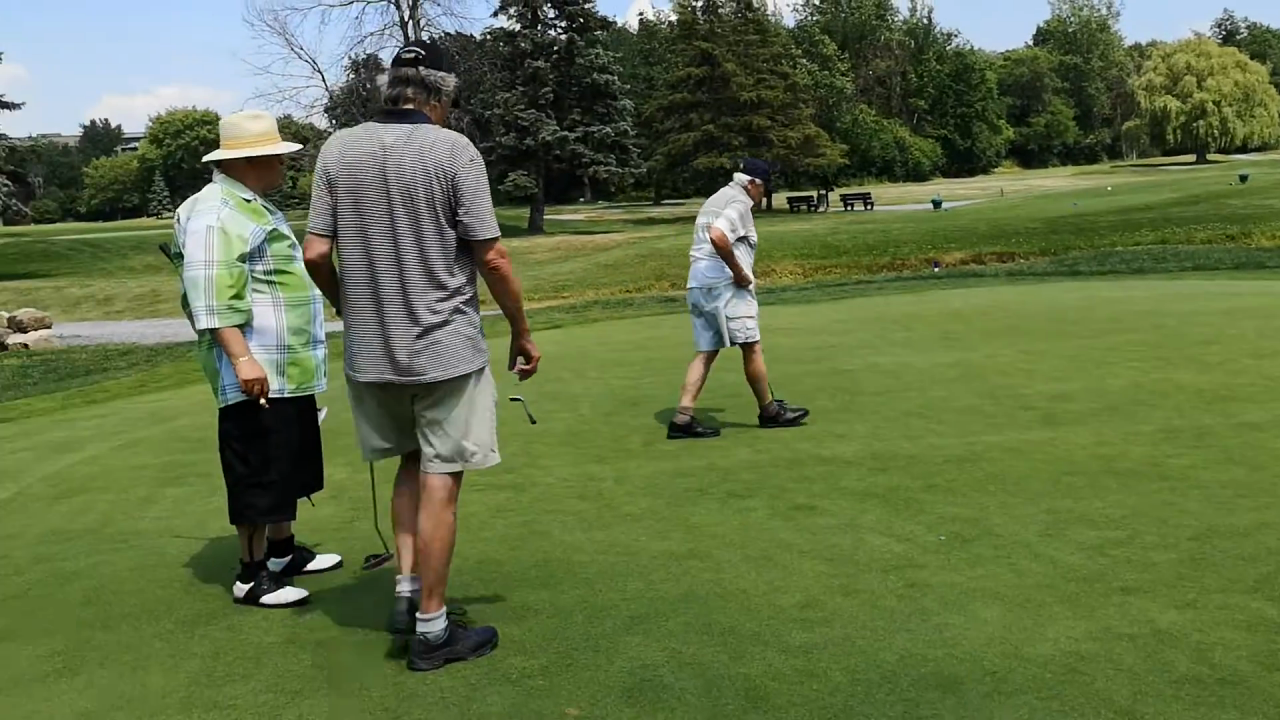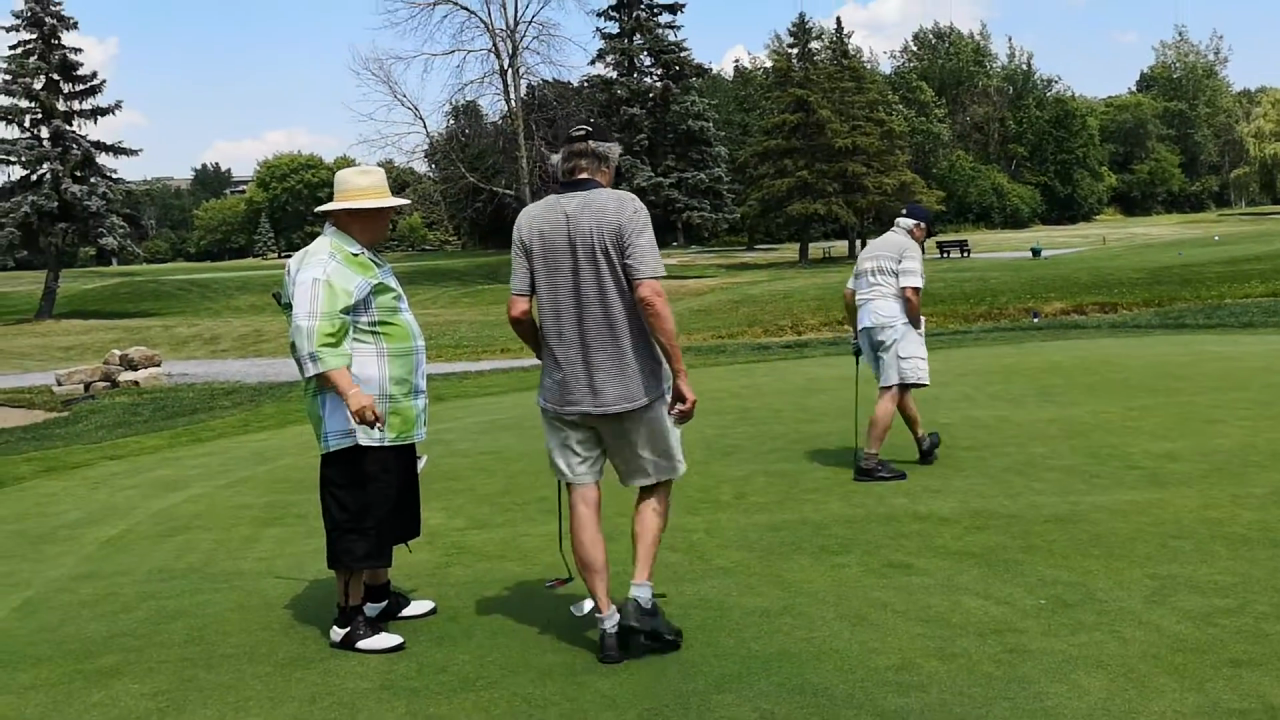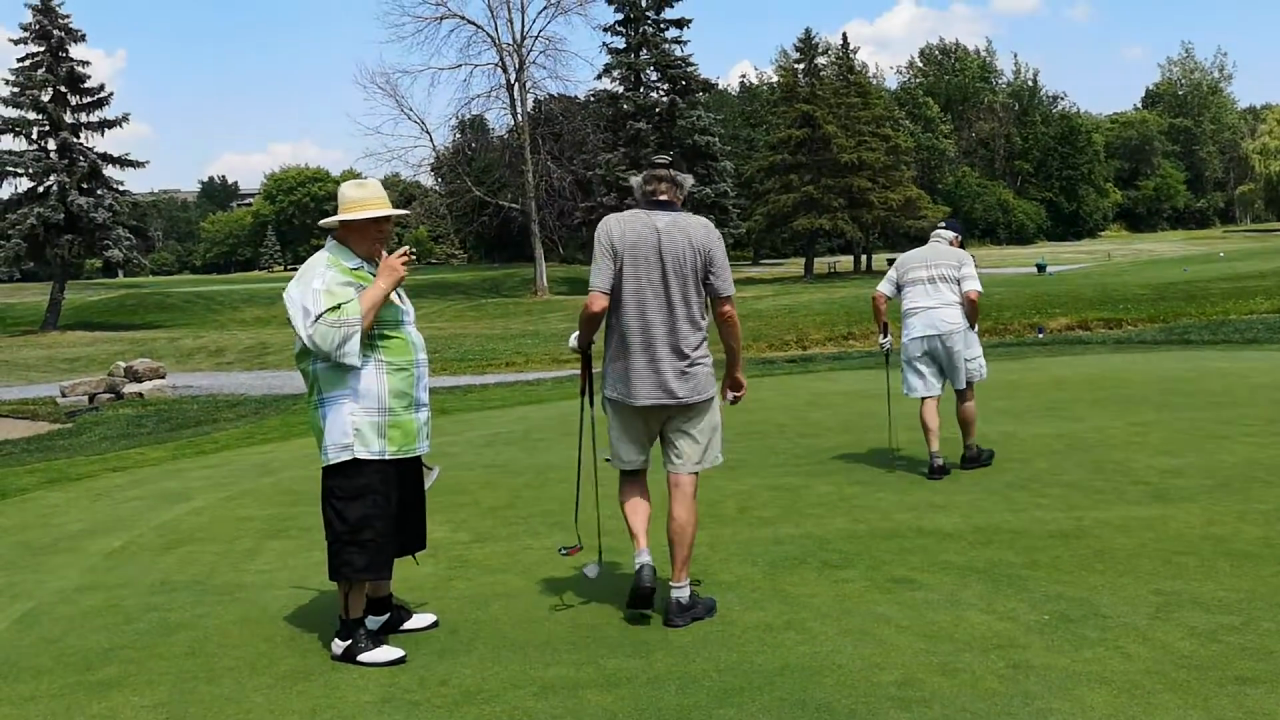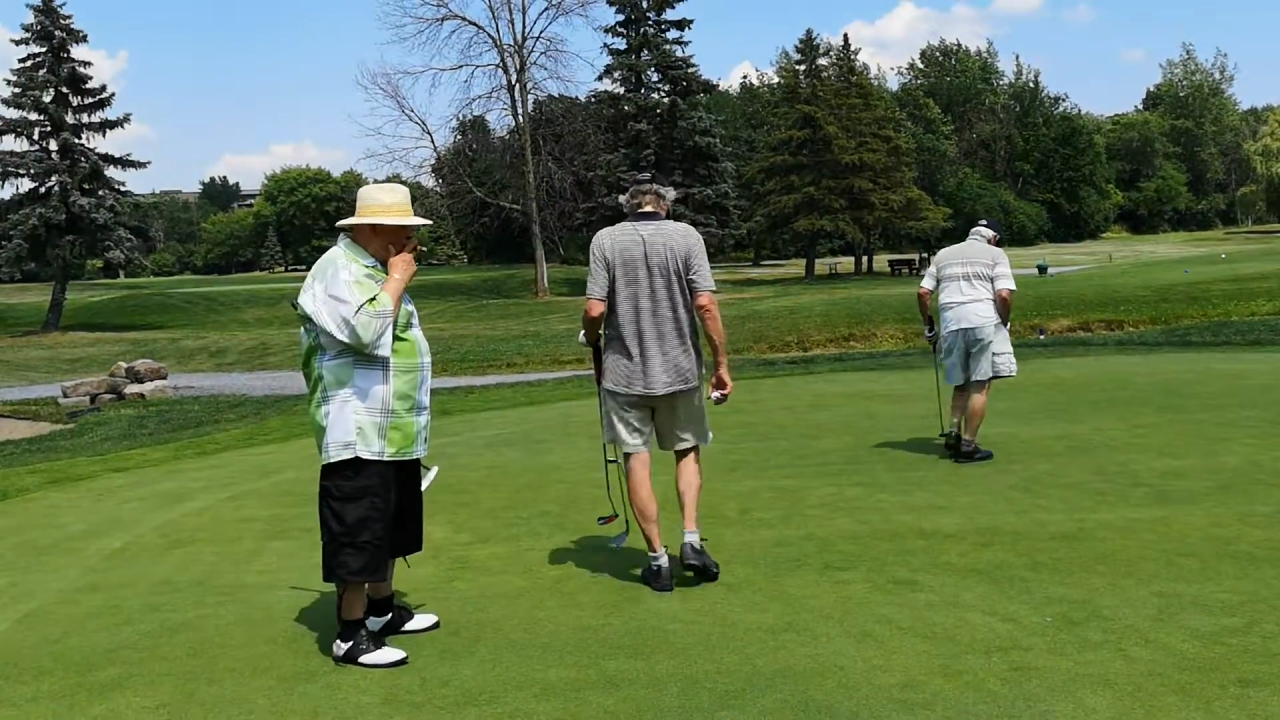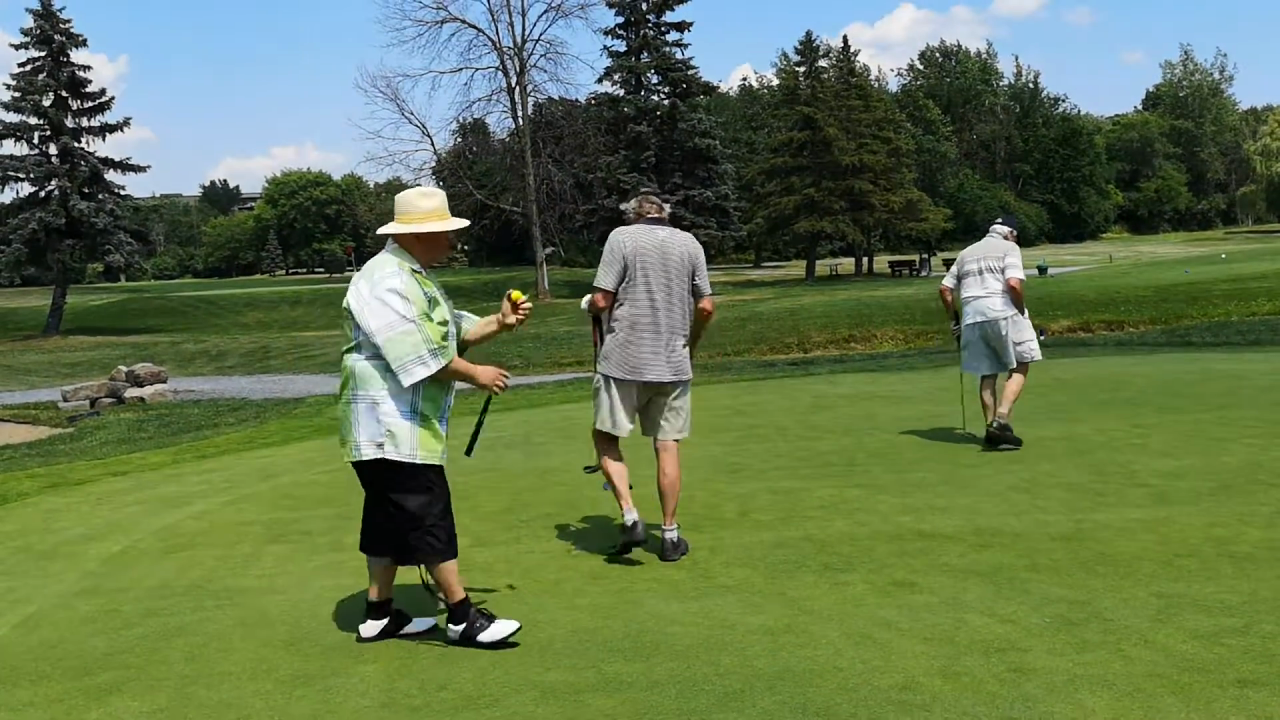
dt=0.7s
person 1, frame 1
left shoulder: (338, 149)
right shoulder: (453, 150)
left elbow: (316, 253)
right elbow: (491, 257)
right wrist: (522, 332)
left hip: (370, 351)
right hip: (445, 348)
left knee: (411, 467)
right knee: (441, 484)
left ankle: (405, 594)
right ankle: (431, 629)
person 1, frame 2
left shoulder: (530, 219)
right shoulder: (625, 207)
left elbow: (518, 311)
right elbow: (650, 297)
right wrist: (680, 372)
left hip: (564, 389)
right hip: (630, 384)
left knee: (583, 501)
right knee: (655, 487)
left ankle: (605, 619)
right ankle: (639, 600)
person 1, frame 3
left shoulder: (613, 227)
right shoulder: (703, 231)
left elbow: (596, 305)
right elbow: (725, 311)
left wrist: (582, 340)
right wrist: (735, 369)
left hip: (627, 380)
right hip: (690, 381)
left knee: (632, 474)
right knee: (682, 485)
left ankle: (642, 560)
right ankle: (680, 596)
person 1, frame 4
left shoulder: (606, 240)
right shoulder: (686, 236)
left elbow: (595, 311)
right elbow: (706, 305)
left wrist: (590, 337)
right wrist: (721, 364)
left hip: (624, 373)
right hip: (679, 371)
left knee: (638, 464)
right knee: (688, 454)
left ankle: (658, 561)
right ankle: (692, 544)
person 1, frame 5
left shoulder: (621, 237)
right shoulder: (689, 243)
left elbow: (602, 301)
right elbow: (705, 308)
left wrist: (590, 305)
right wrist: (689, 344)
left hip: (623, 361)
right hip: (672, 363)
left knee: (606, 440)
right knee: (667, 446)
left ankle: (630, 517)
right ankle: (670, 535)
person 2, frame 1
left shoulder: (251, 205)
right shoulder: (214, 211)
right elbow: (212, 297)
right wrist: (242, 358)
left hip: (287, 370)
right hip: (256, 373)
left knee: (285, 469)
right knee: (259, 475)
left ankle: (284, 552)
right ankle: (252, 575)
person 2, frame 2
left shoulder: (364, 257)
right shoulder: (324, 263)
right elbow: (315, 341)
right wrist: (352, 393)
left hip: (389, 416)
right hip: (356, 420)
left knee: (384, 512)
right knee: (357, 517)
left ankle: (379, 596)
right ankle: (349, 621)
person 2, frame 3
left shoulder: (372, 268)
right shoulder: (324, 272)
right elbow: (332, 334)
right wrist: (383, 286)
left hip: (393, 429)
right hip: (356, 431)
left knee: (387, 524)
right knee: (358, 530)
left ankle: (382, 608)
right ankle: (351, 633)
person 2, frame 4
left shoulder: (373, 269)
right shoulder: (339, 270)
right elbow: (368, 331)
right wrist: (398, 281)
left hip: (393, 428)
right hip: (358, 431)
left knee: (389, 524)
right knee: (357, 529)
left ankle: (383, 609)
right ankle: (351, 634)
person 2, frame 5
left shoulder: (416, 275)
right shoulder: (386, 278)
left elbow: (449, 330)
right elbow: (417, 352)
left wrist: (497, 322)
right wrist: (475, 373)
left hip: (406, 425)
right hip: (391, 427)
left knee: (393, 518)
right knee: (426, 516)
left ankle: (378, 615)
right ankle: (463, 615)
person 3, frame 1
left shoulder: (717, 199)
right shoulder: (739, 202)
right elbow: (717, 237)
right wrist: (739, 272)
left hip: (700, 282)
right hip: (723, 283)
left knee: (706, 351)
right knee: (752, 347)
left ankle: (683, 418)
right ankle: (769, 411)
person 3, frame 2
left shoulder: (870, 247)
right shoulder: (909, 247)
left elbow: (850, 293)
right elbow: (910, 294)
left wrist: (856, 331)
right wrist: (918, 325)
left hip: (867, 324)
right hip: (895, 323)
left knee: (901, 386)
right knee: (892, 391)
left ankle: (924, 442)
right ankle: (869, 462)
person 3, frame 3
left shoulder: (904, 259)
right shoulder: (960, 256)
left elbow: (879, 296)
right elbow: (972, 297)
left wrist: (883, 331)
right wrist: (971, 326)
left hip: (915, 333)
right hip: (952, 329)
left knee: (929, 396)
right knee: (965, 392)
left ankle: (936, 459)
right ankle: (970, 451)
person 3, frame 4
left shoulder: (943, 254)
right shoulder: (996, 254)
left elbow: (923, 293)
right elbow: (1004, 295)
left wrist: (929, 325)
right wrist: (1003, 323)
left hip: (951, 325)
right hip: (984, 323)
left knee: (962, 384)
right knee: (980, 385)
left ankle: (955, 432)
right ankle: (967, 446)
person 3, frame 5
left shoulder: (966, 253)
right shoulder: (1009, 248)
left elbow: (945, 289)
right elbow: (1013, 284)
left wrist: (954, 319)
right wrist: (1022, 312)
left hip: (972, 319)
right hip: (1002, 314)
left knee: (987, 374)
right knee: (1019, 369)
left ankle: (993, 429)
right ankle: (1000, 421)
